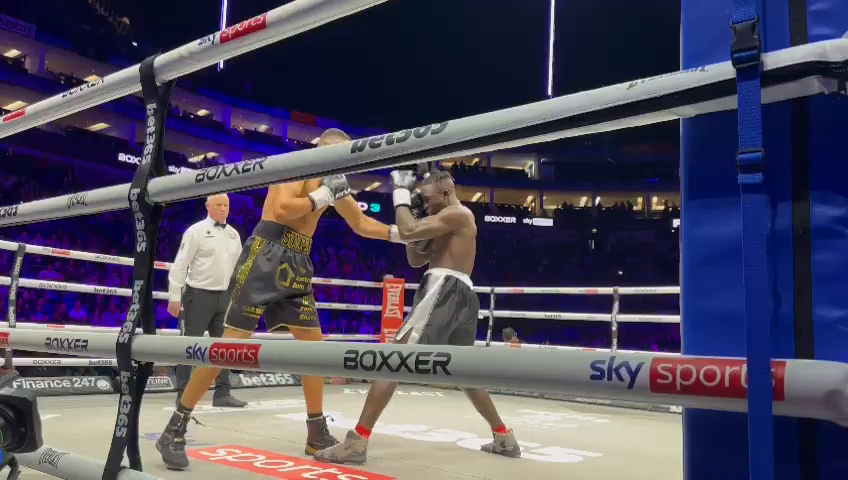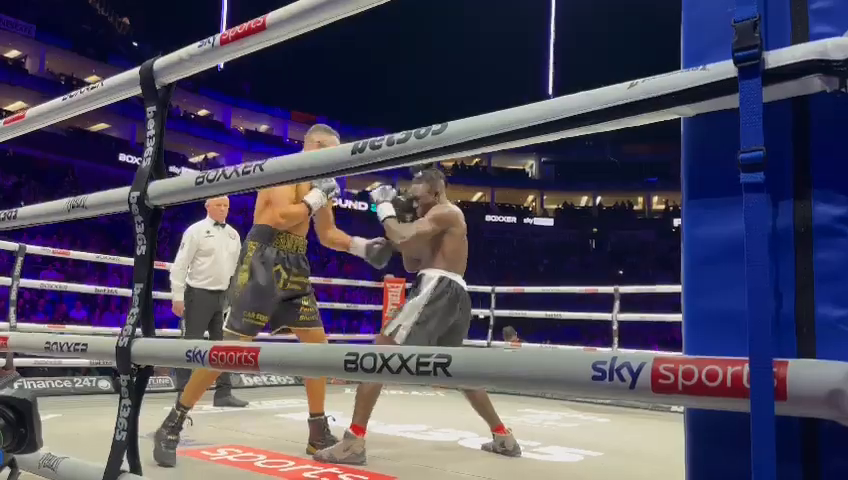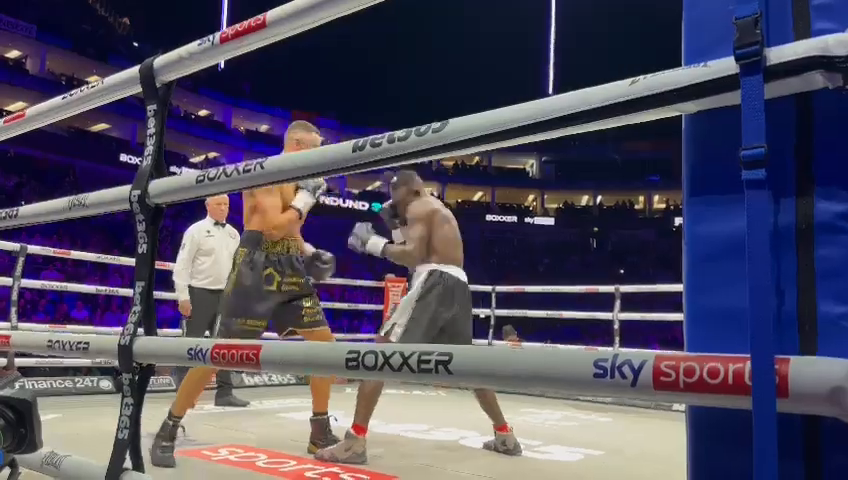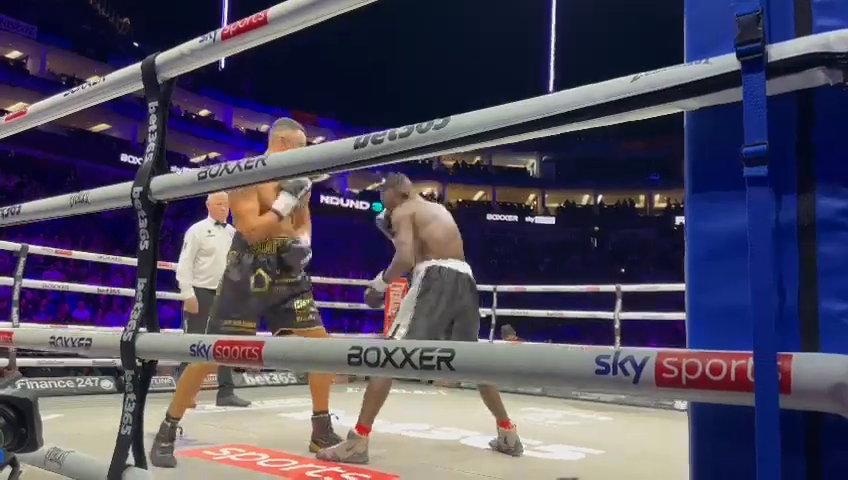
dt=0.1s
person 1, frame 1
left shoulder: (333, 184)
left elbow: (362, 224)
right elbow: (282, 207)
left wrist: (401, 232)
right wrist: (324, 195)
left hip: (297, 264)
right hip: (266, 256)
left knee: (315, 345)
right knee: (234, 340)
left ankle: (318, 434)
right ankle: (176, 429)
person 1, frame 2
left shoulder: (321, 184)
left elbow: (328, 234)
right elbow: (283, 217)
left wrist: (364, 247)
right wrist: (317, 197)
left hip: (293, 264)
right hip: (263, 260)
left knee: (318, 345)
right knee: (232, 344)
left ankle: (318, 433)
right ankle: (171, 427)
person 1, frame 3
left shoulder: (303, 179)
right elbow: (272, 228)
left wrist: (314, 255)
right wrist: (306, 199)
left hip: (291, 269)
right hip: (256, 266)
left knee: (325, 344)
right knee: (222, 352)
left ankle: (320, 434)
right ankle: (167, 433)
person 1, frame 4
left shoulder: (295, 178)
right elbow: (252, 231)
left wrist: (302, 244)
right wrist: (288, 199)
left hip: (285, 268)
right hip: (248, 267)
left knee: (321, 343)
left ankle: (322, 433)
right ankle: (166, 433)
person 2, frame 1
left shoulder: (458, 214)
right shoulder: (444, 223)
left elbow: (408, 231)
right elbow: (416, 261)
left wrist: (400, 192)
right wrist: (418, 237)
left hip: (445, 291)
right hip: (462, 296)
left ankle: (357, 441)
right ankle: (504, 437)
person 2, frame 2
left shoulder: (446, 213)
right shoulder: (438, 221)
left elbow: (403, 239)
right elbow: (412, 264)
left wrist: (384, 206)
right wrist: (406, 218)
left hip: (438, 290)
right hip: (457, 296)
left ankle: (354, 442)
right ankle: (503, 437)
person 2, frame 3
left shoulder: (421, 208)
right shoulder: (438, 212)
left elbow: (410, 254)
left wrist: (372, 243)
right wrist: (401, 226)
left hip: (433, 284)
right hip: (457, 287)
left ankle: (355, 441)
right ankle: (504, 435)
person 2, frame 4
left shoulder: (404, 212)
right shoulder: (438, 209)
left elbow: (405, 259)
left wrist: (380, 282)
right wrist: (394, 233)
left hip: (436, 281)
right hip: (463, 281)
left ankle: (358, 441)
right ankle: (508, 434)
person 3, frame 1
left shoulder: (234, 235)
right shoulder: (196, 231)
left elbow: (236, 268)
right elbow: (179, 265)
right wrist: (174, 297)
left hip: (222, 296)
right hip: (199, 294)
left ankle: (222, 393)
right ankle: (182, 394)
person 3, frame 2
left shoulder: (233, 234)
right shoulder: (196, 230)
left elbow: (236, 268)
right elbow: (180, 265)
right wrist: (177, 296)
left hip: (222, 296)
right hip: (199, 294)
left ankle: (223, 393)
right ankle: (183, 394)
person 3, frame 3
left shoulder: (233, 234)
right shoulder: (196, 230)
right elbow: (182, 265)
right wrist: (182, 296)
left hip: (223, 295)
right hip: (199, 294)
left ankle: (224, 392)
person 3, frame 4
left shoulder: (233, 233)
right shoulder: (197, 230)
right elbow: (184, 265)
right wrist: (188, 294)
right hip: (201, 294)
left ankle: (226, 393)
